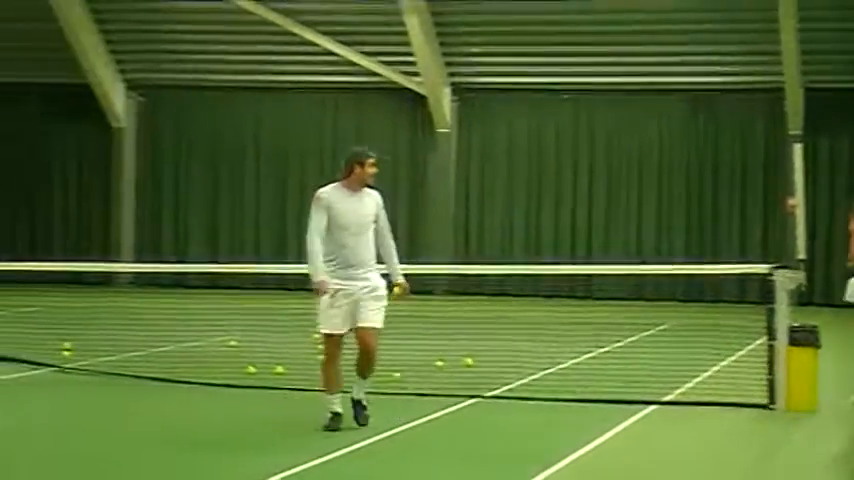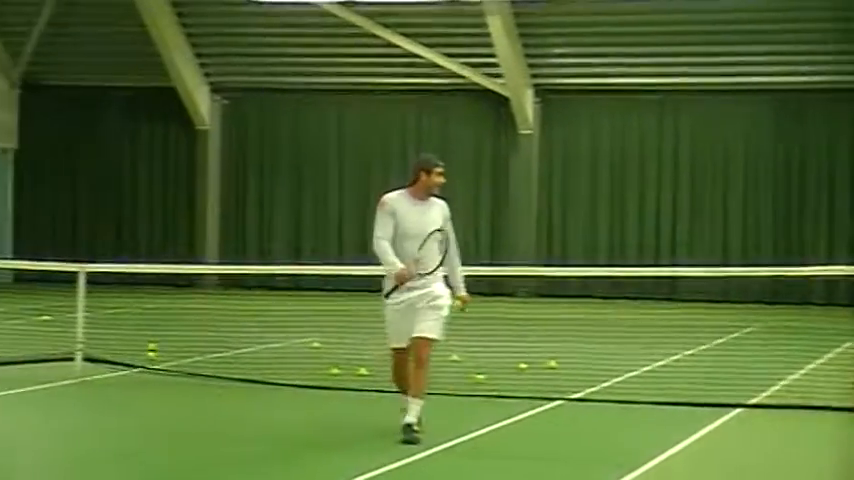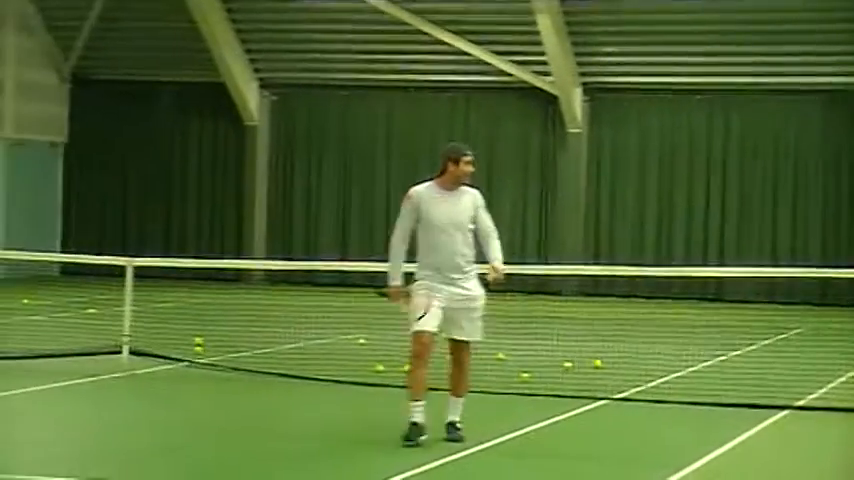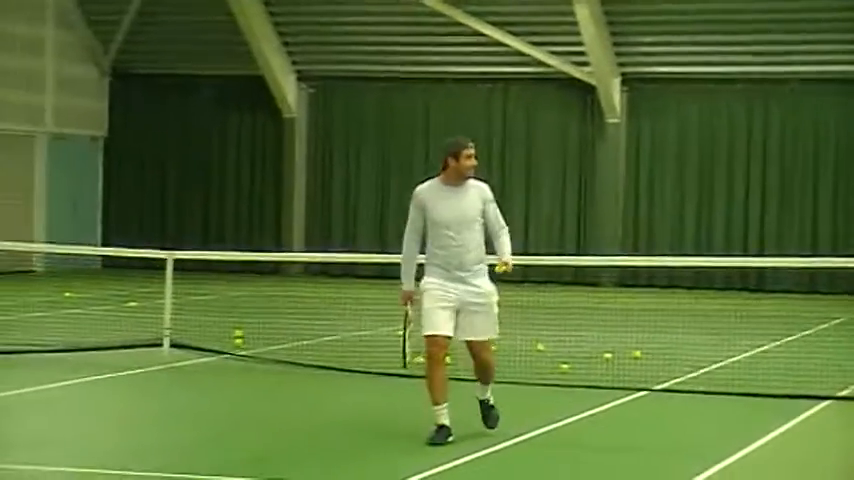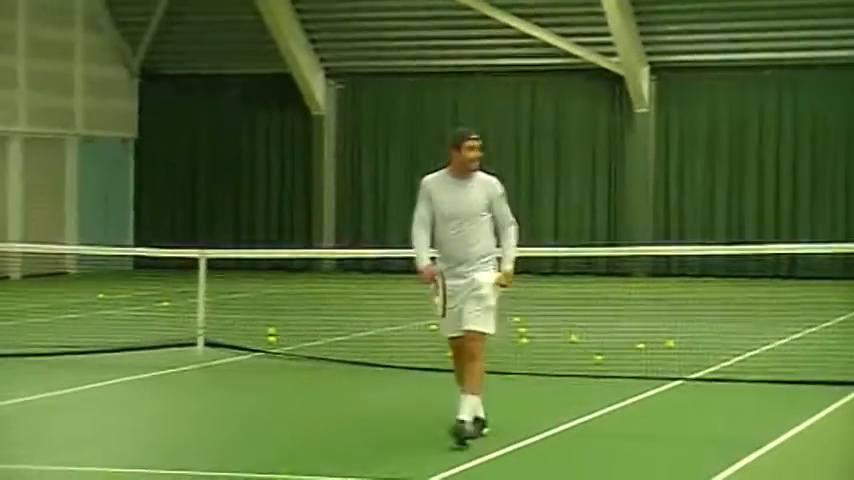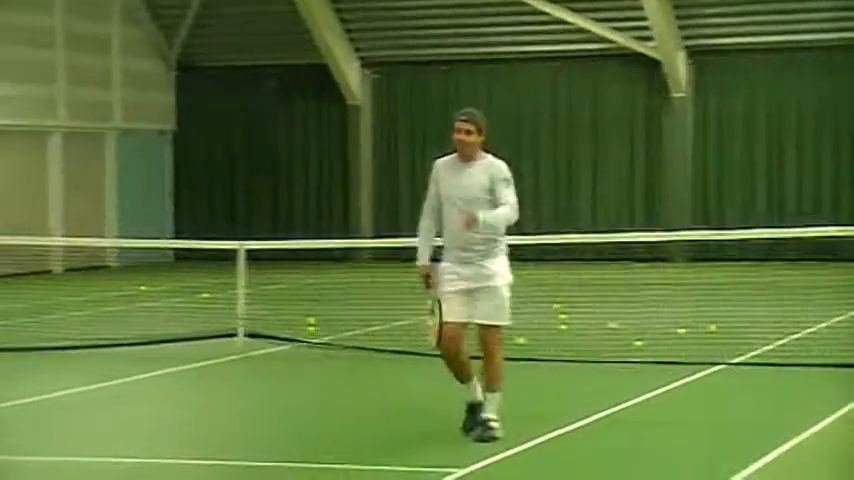
dt=0.3s
person 1, frame 1
left shoulder: (374, 198)
right shoulder: (325, 197)
left elbow: (385, 238)
right elbow: (314, 237)
left wrist: (397, 275)
right wrist: (317, 275)
left hip: (368, 282)
right hip: (335, 283)
left knee: (368, 346)
right knee: (331, 349)
left ankle: (359, 396)
right ankle: (334, 410)
person 1, frame 2
left shoulder: (441, 208)
right shoulder: (390, 202)
left elbow: (451, 249)
right elbow: (380, 242)
left wrist: (459, 287)
right wrist: (396, 268)
left hip: (433, 291)
right hip: (399, 292)
left knee: (420, 356)
right knee: (400, 359)
left ankle: (411, 422)
right ankle: (411, 408)
person 1, frame 3
left shoulder: (473, 197)
right shoulder: (418, 195)
left elbow: (490, 235)
right elbow: (400, 238)
left wrist: (496, 263)
right wrist: (395, 280)
left hip: (466, 287)
right hip: (429, 285)
left knee: (460, 357)
right knee: (420, 349)
left ankle: (453, 420)
right ankle: (417, 422)
person 1, frame 4
left shoulder: (481, 191)
right shoulder: (423, 194)
left elbow: (499, 228)
right elbow: (412, 239)
left wrist: (505, 255)
right wrist: (407, 283)
left hip: (477, 283)
right hip: (438, 283)
left knee: (482, 357)
right knee: (435, 352)
left ankle: (485, 396)
right ankle: (442, 423)
person 1, frame 5
left shoulder: (490, 185)
right shoulder: (430, 185)
left elbow: (508, 226)
right elbow: (421, 228)
left wrist: (508, 264)
right wrist: (424, 262)
left hip: (482, 276)
right hip: (448, 278)
left knee: (473, 350)
right knee: (459, 353)
left ankle: (464, 422)
right ankle: (476, 413)
person 1, frame 6
left shoulder: (497, 169)
right shoulder: (440, 167)
left elbow: (510, 211)
right elbow: (429, 215)
left wrist: (480, 220)
right wrist: (423, 259)
left hip: (490, 267)
right hip: (452, 267)
left knee: (490, 343)
right knee: (448, 345)
left ankle: (490, 417)
right ankle: (475, 395)
